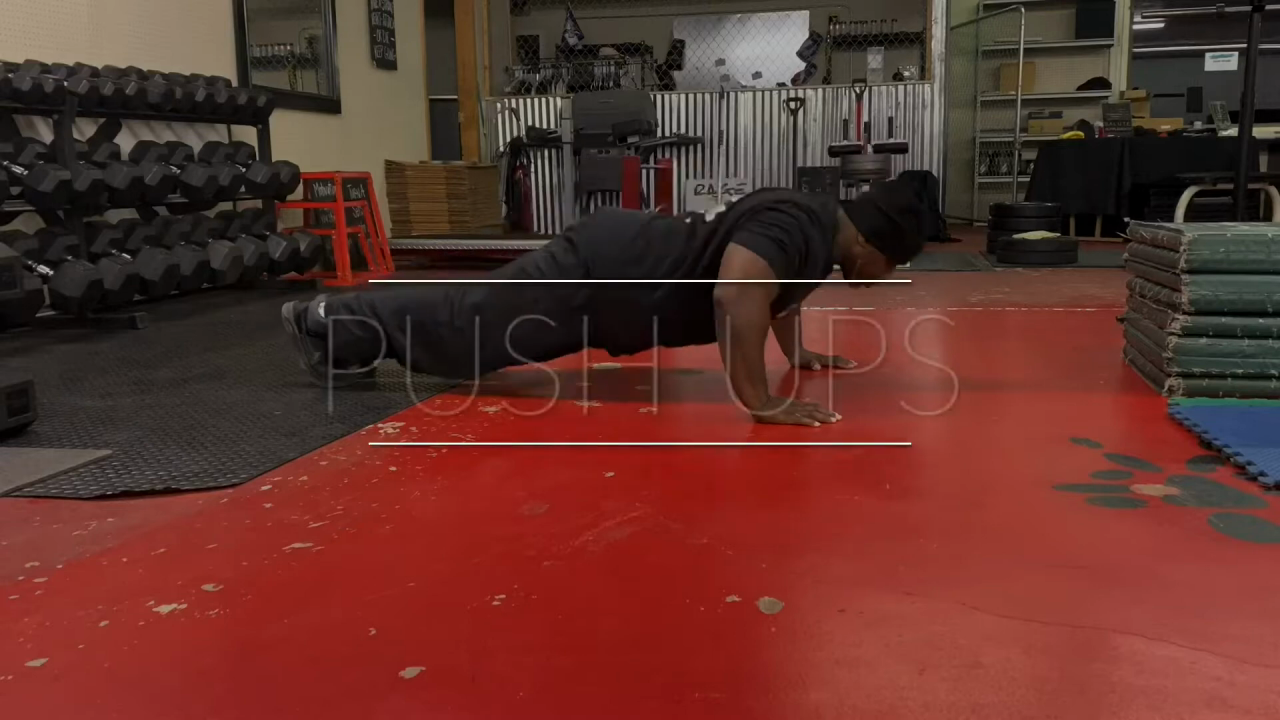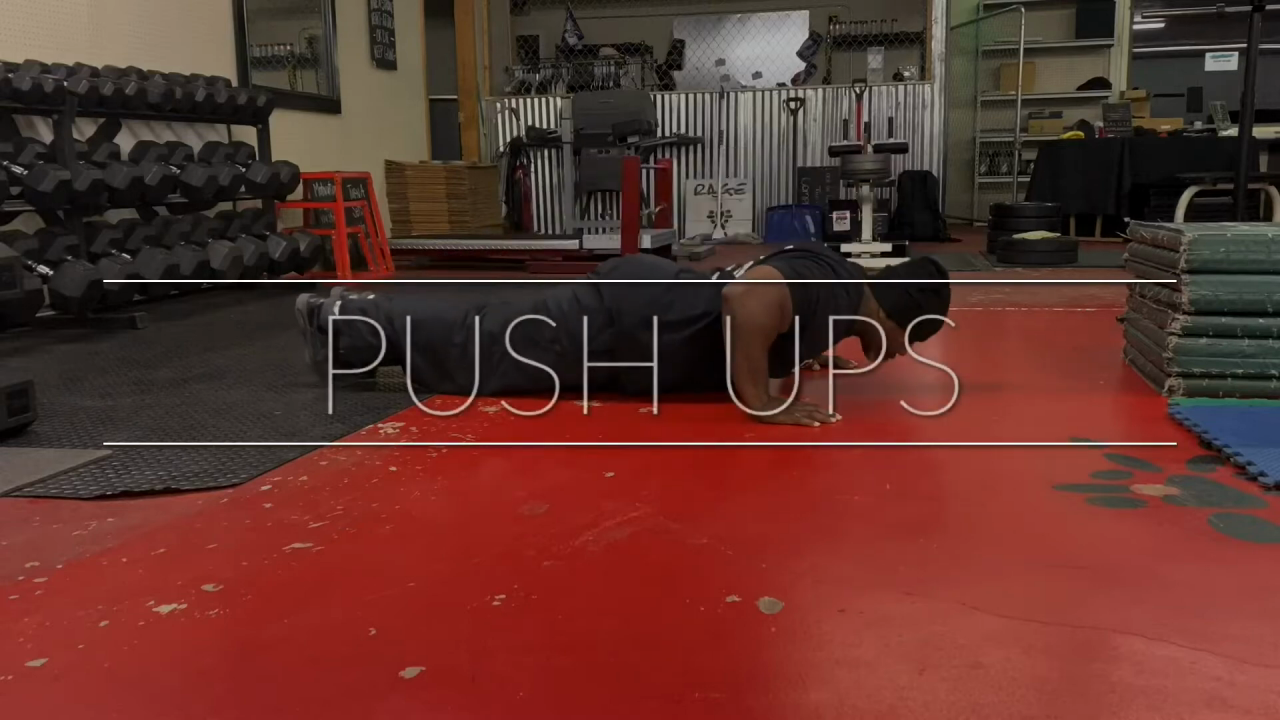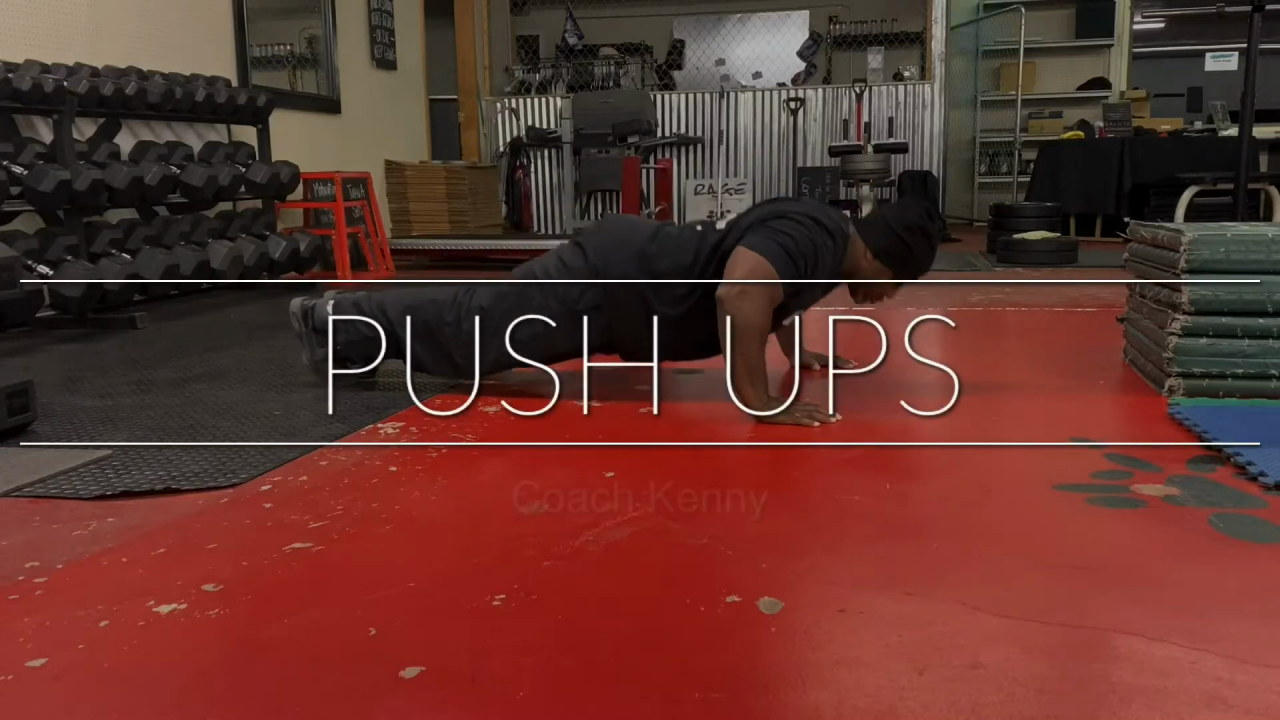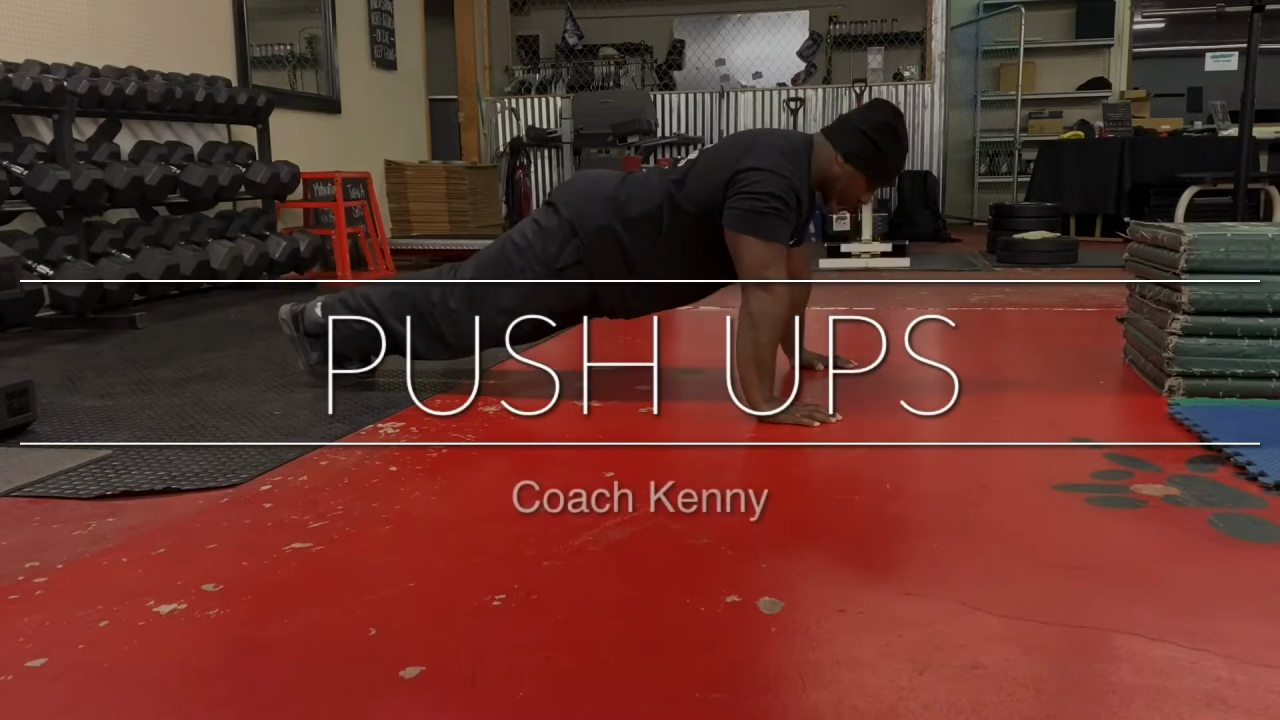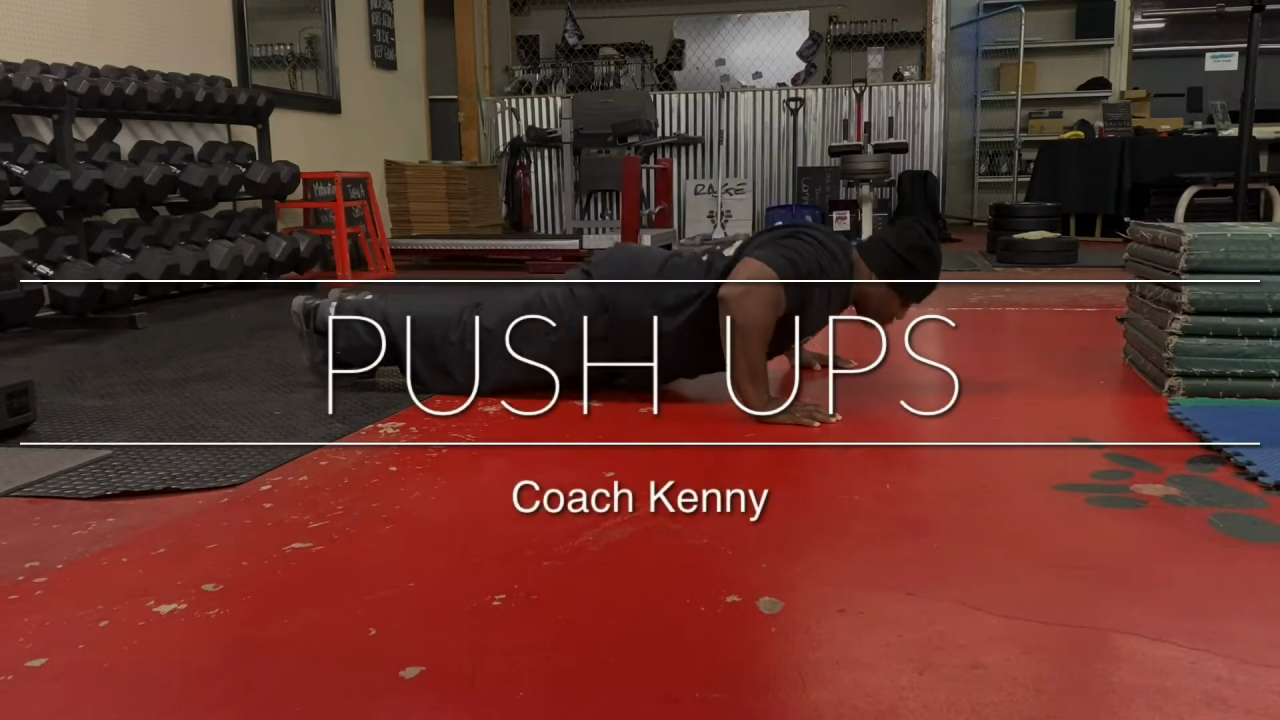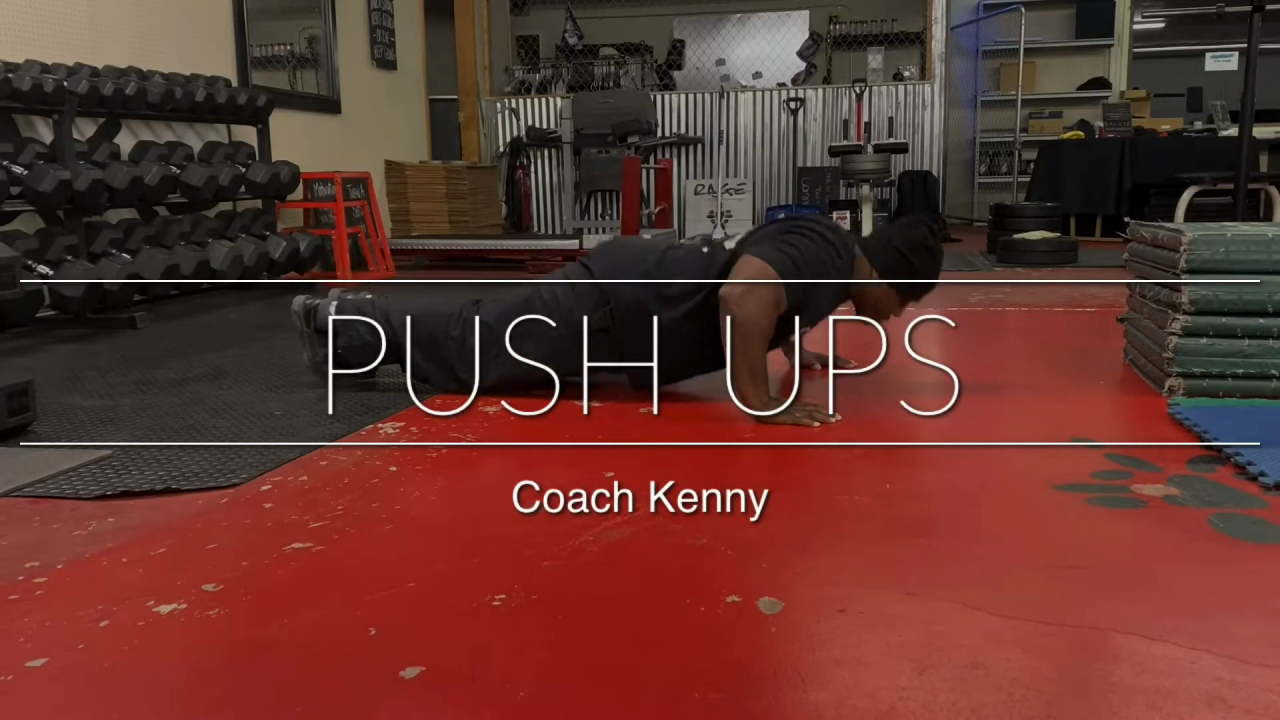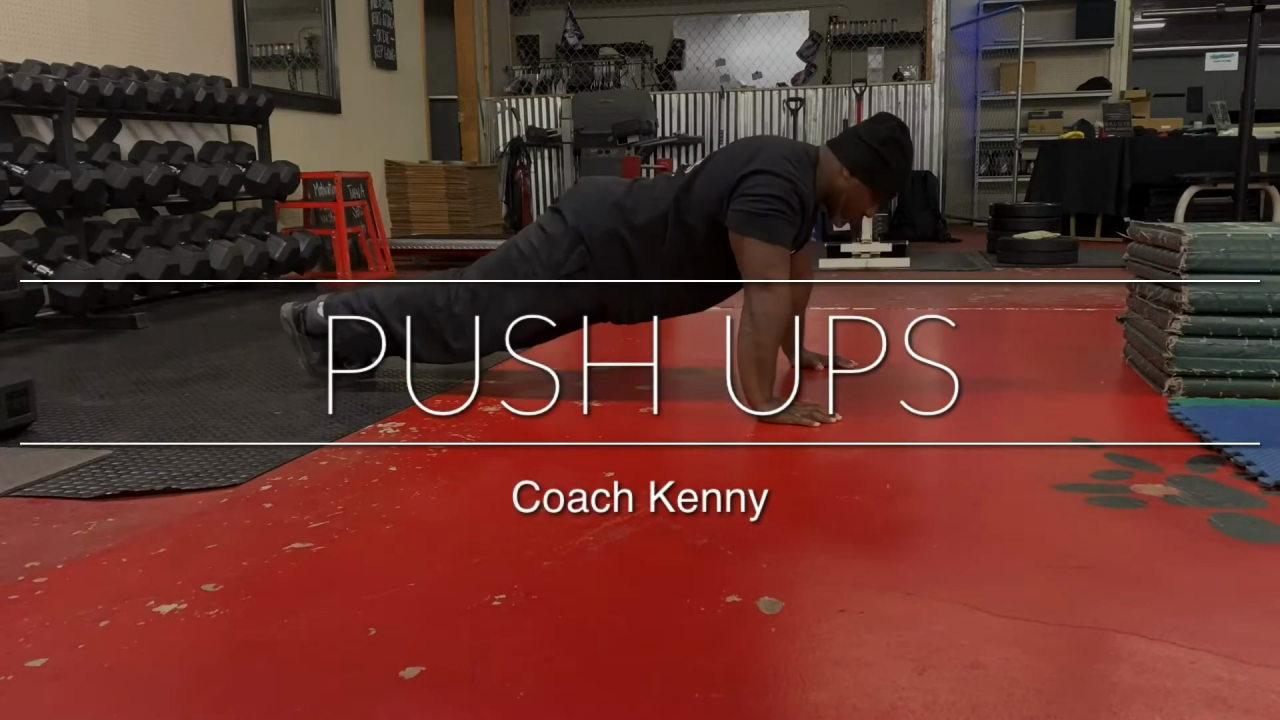
dt=0.5s
person 1, frame 1
left shoulder: (817, 228)
right shoulder: (802, 231)
left elbow: (770, 283)
right elbow: (735, 297)
left wrist: (795, 351)
right wrist: (760, 403)
left hip: (617, 267)
right hip: (598, 274)
left knee: (478, 318)
right knee: (461, 327)
left ankle: (345, 322)
right ankle: (324, 320)
person 1, frame 2
left shoulder: (837, 280)
right shoulder: (835, 294)
right elbow: (743, 297)
left wrist: (798, 353)
right wrist: (759, 399)
left hip: (639, 299)
right hip: (616, 325)
left knee: (490, 327)
right knee: (473, 348)
left ankle: (360, 315)
right ankle: (339, 319)
person 1, frame 3
left shoulder: (827, 241)
right shoulder: (810, 240)
right elbow: (738, 291)
left wrist: (797, 353)
right wrist: (757, 400)
left hip: (625, 275)
right hip: (605, 280)
left knee: (480, 320)
right knee: (467, 329)
left ankle: (352, 318)
right ankle: (332, 320)
person 1, frame 4
left shoulder: (797, 170)
right shoulder: (773, 174)
left elbow: (793, 273)
right elbow: (764, 290)
left wrist: (794, 352)
right wrist: (761, 401)
left hip: (605, 240)
right hip: (585, 240)
left knee: (466, 303)
right knee: (456, 311)
left ankle: (336, 325)
right ankle: (322, 324)
person 1, frame 5
left shoulder: (831, 257)
right shoulder: (821, 266)
right elbow: (740, 297)
left wrist: (794, 351)
right wrist: (759, 401)
left hip: (634, 292)
right hip: (613, 316)
left knee: (487, 329)
right knee: (469, 344)
left ankle: (355, 310)
right ankle: (332, 322)
person 1, frame 6
left shoulder: (832, 253)
right shoulder: (822, 260)
right elbow: (742, 293)
left wrist: (793, 348)
right wrist: (758, 399)
left hip: (636, 286)
right hip: (615, 306)
left knee: (491, 328)
right knee: (474, 342)
left ankle: (357, 311)
right ankle: (337, 319)
person 1, frame 7
left shoulder: (805, 180)
right shoulder: (778, 182)
left elbow: (794, 270)
right elbow: (765, 289)
left wrist: (797, 350)
right wrist: (762, 400)
left hip: (611, 244)
right hip: (590, 245)
left knee: (472, 308)
right knee: (460, 317)
left ankle: (342, 319)
right ankle: (326, 321)
